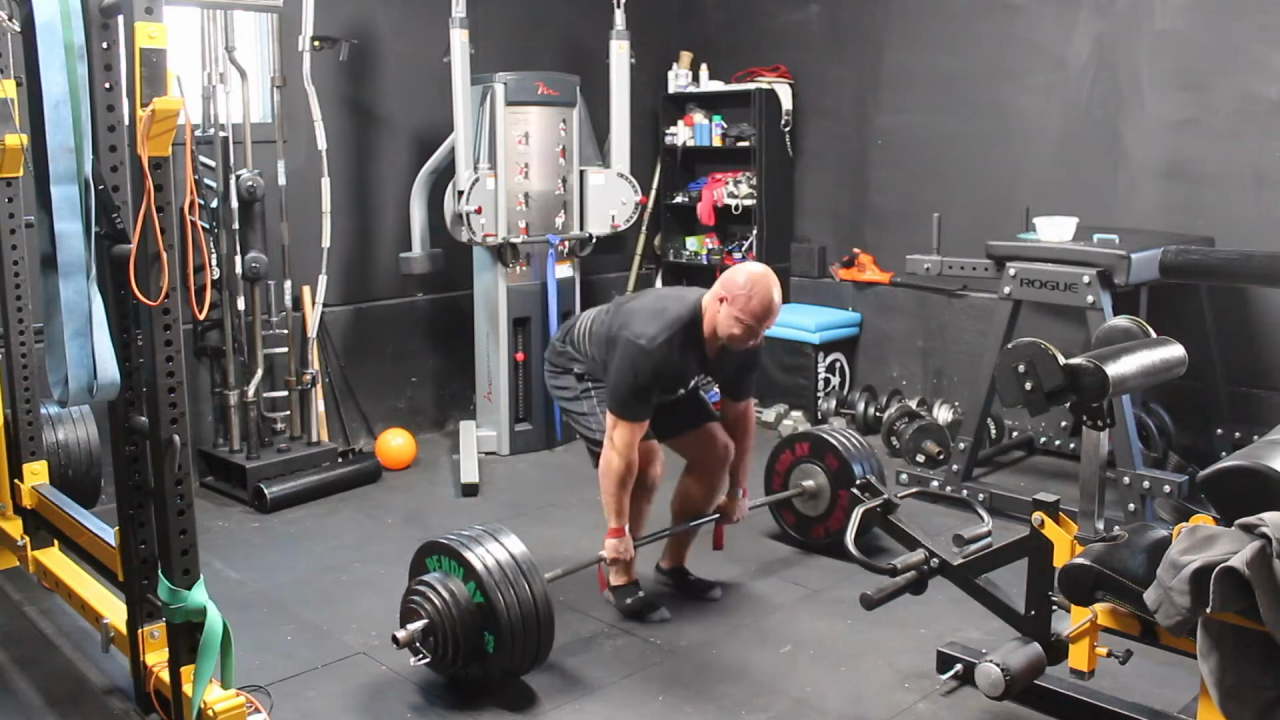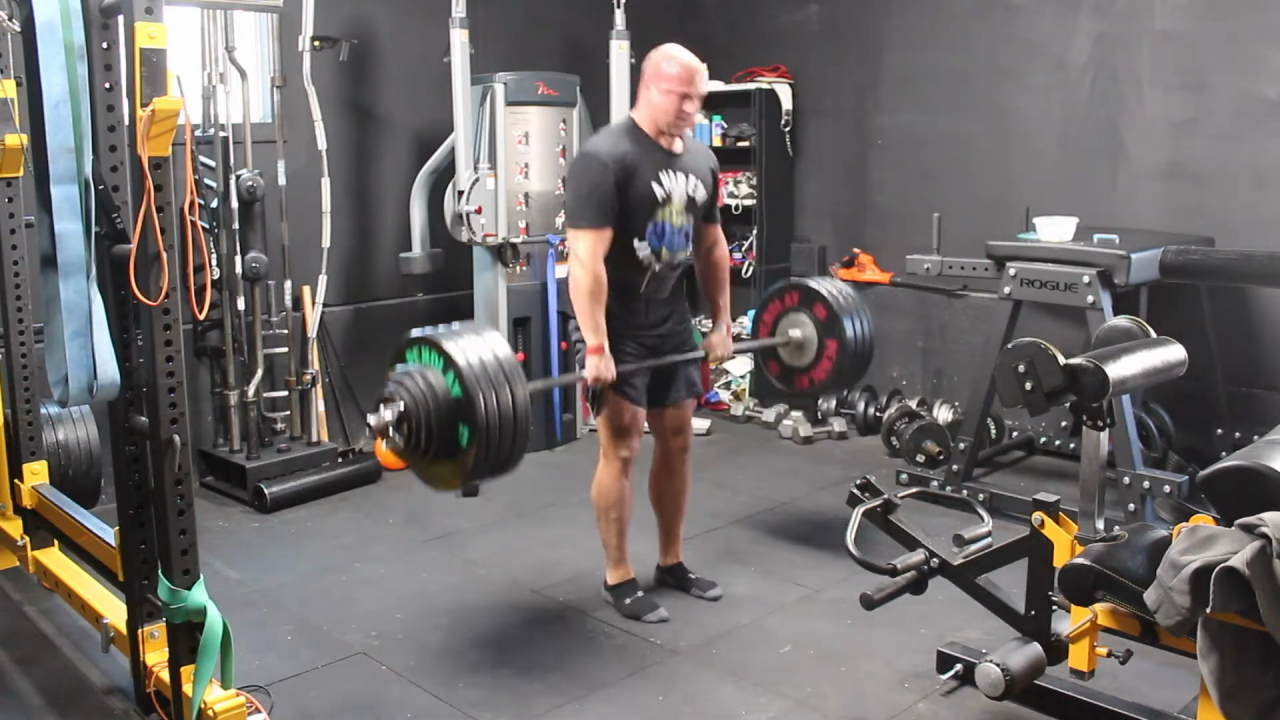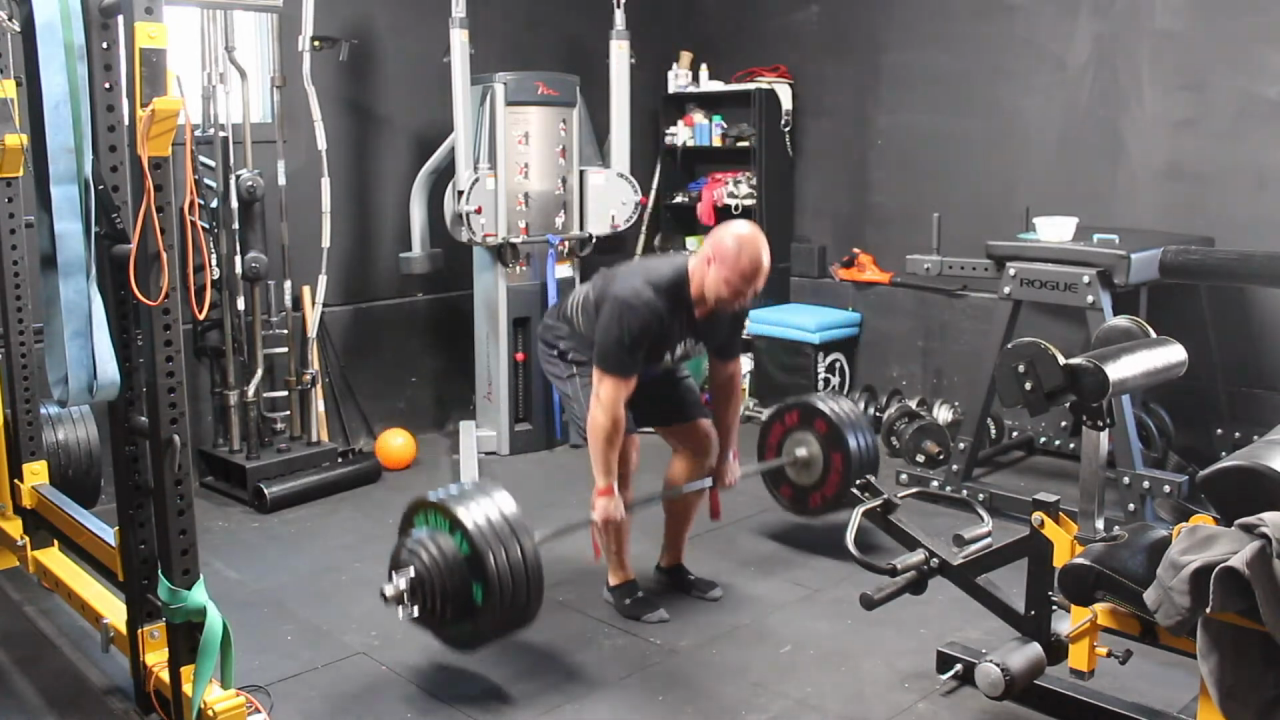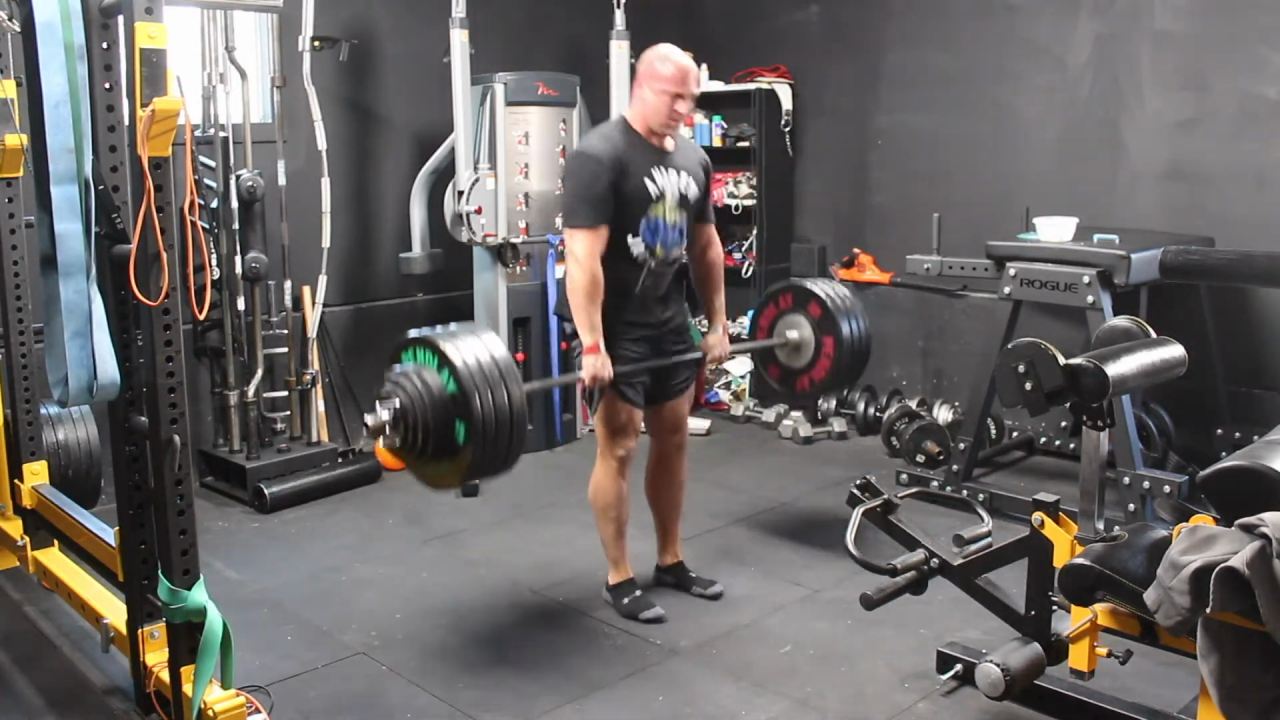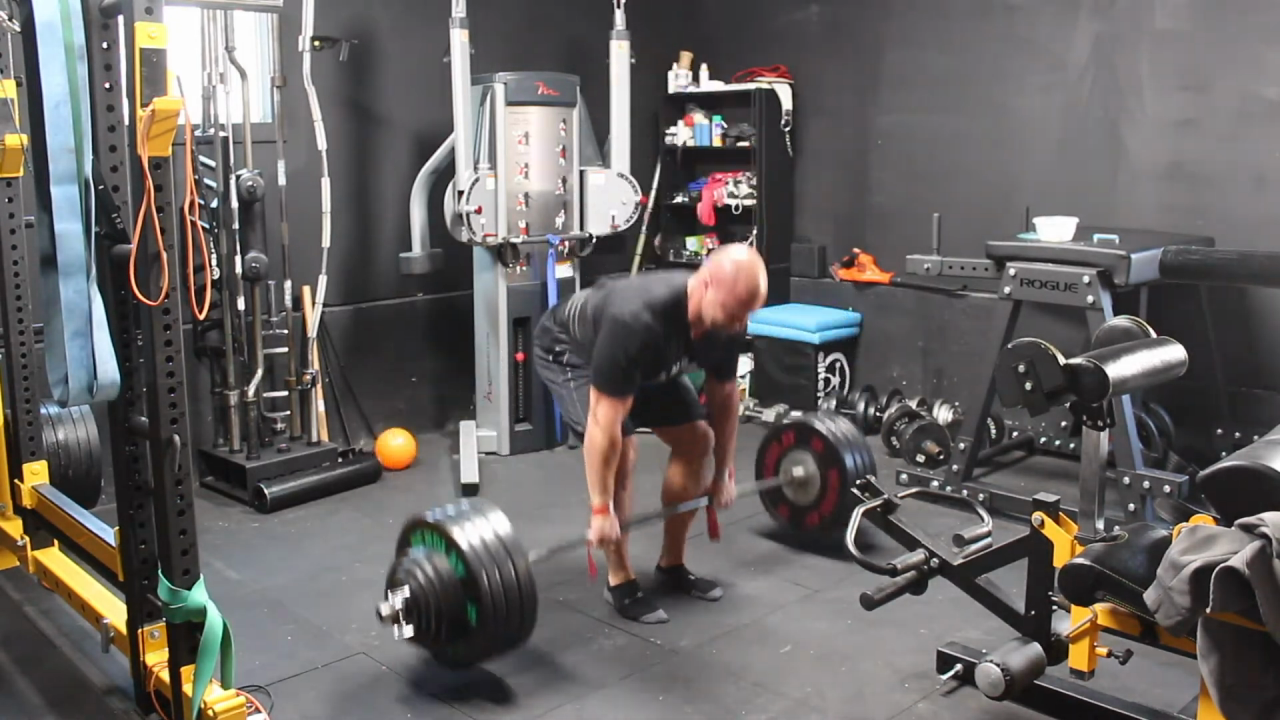
dt=1s
person 1, frame 1
left shoulder: (741, 340)
right shoulder: (650, 343)
left elbow: (739, 412)
right elbow: (621, 443)
left wrist: (737, 491)
right wrist: (616, 531)
right hip: (581, 369)
left knee: (718, 451)
right knee: (646, 464)
left ankle: (673, 565)
right ankle: (621, 579)
person 1, frame 2
left shoulder: (700, 159)
right shoulder: (605, 156)
left elbow: (712, 245)
right elbow: (587, 260)
left wrist: (721, 323)
right wrist: (596, 349)
left hip: (670, 317)
right hip: (613, 320)
left knee: (676, 437)
right knee: (622, 444)
left ankle: (672, 563)
right ankle: (618, 579)
person 1, frame 3
left shoulder: (730, 303)
right shoulder: (639, 301)
left elbow: (726, 376)
right elbow: (609, 402)
left wrist: (727, 453)
right wrist: (605, 492)
right hip: (575, 346)
left knee: (699, 440)
right knee: (622, 456)
left ankle: (671, 564)
right ankle: (620, 581)
person 1, frame 4
left shoulder: (693, 158)
right shoulder: (599, 155)
left elbow: (707, 245)
right elbow: (583, 259)
left wrist: (717, 323)
right wrist: (592, 348)
left hip: (666, 314)
right hip: (610, 317)
left knee: (672, 437)
right knee: (618, 443)
left ankle: (671, 562)
right ankle: (619, 580)
person 1, frame 5
left shoulder: (727, 322)
right shoulder: (636, 321)
left elbow: (723, 395)
right elbow: (606, 422)
left wrist: (723, 472)
right wrist: (601, 510)
right hip: (570, 350)
left knee: (695, 440)
right knee: (619, 455)
left ankle: (672, 566)
right ankle: (620, 582)
